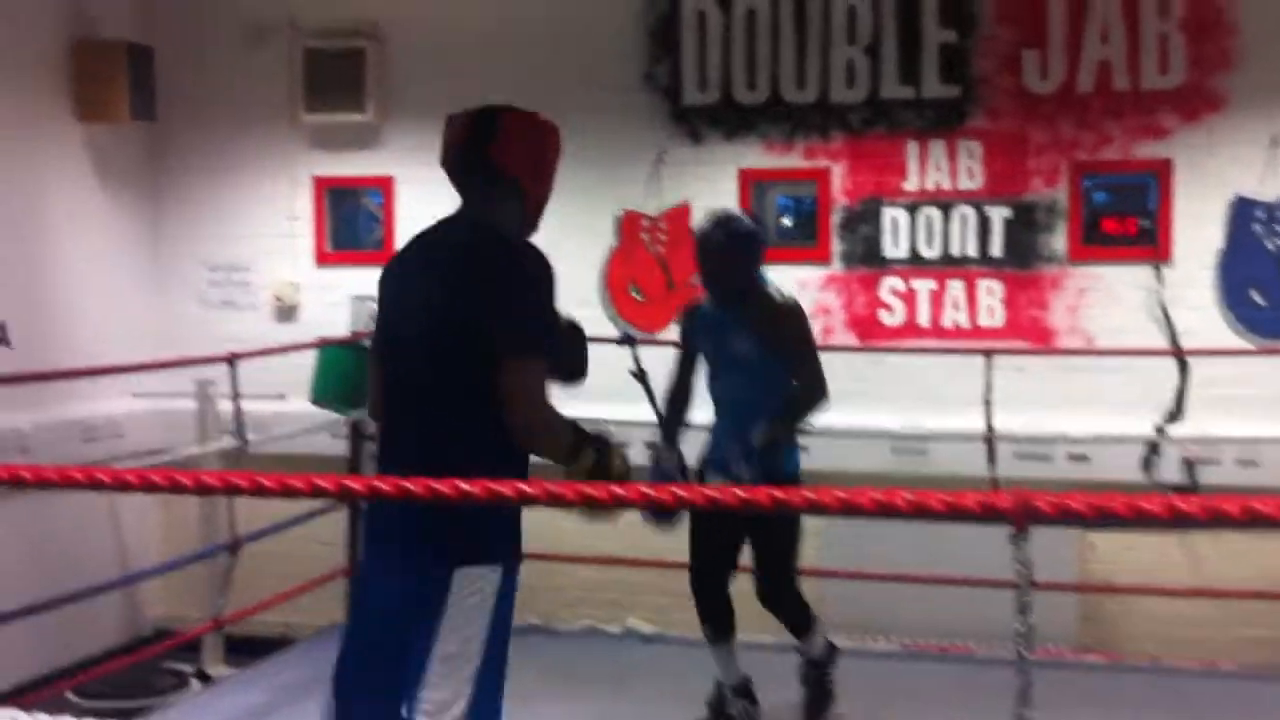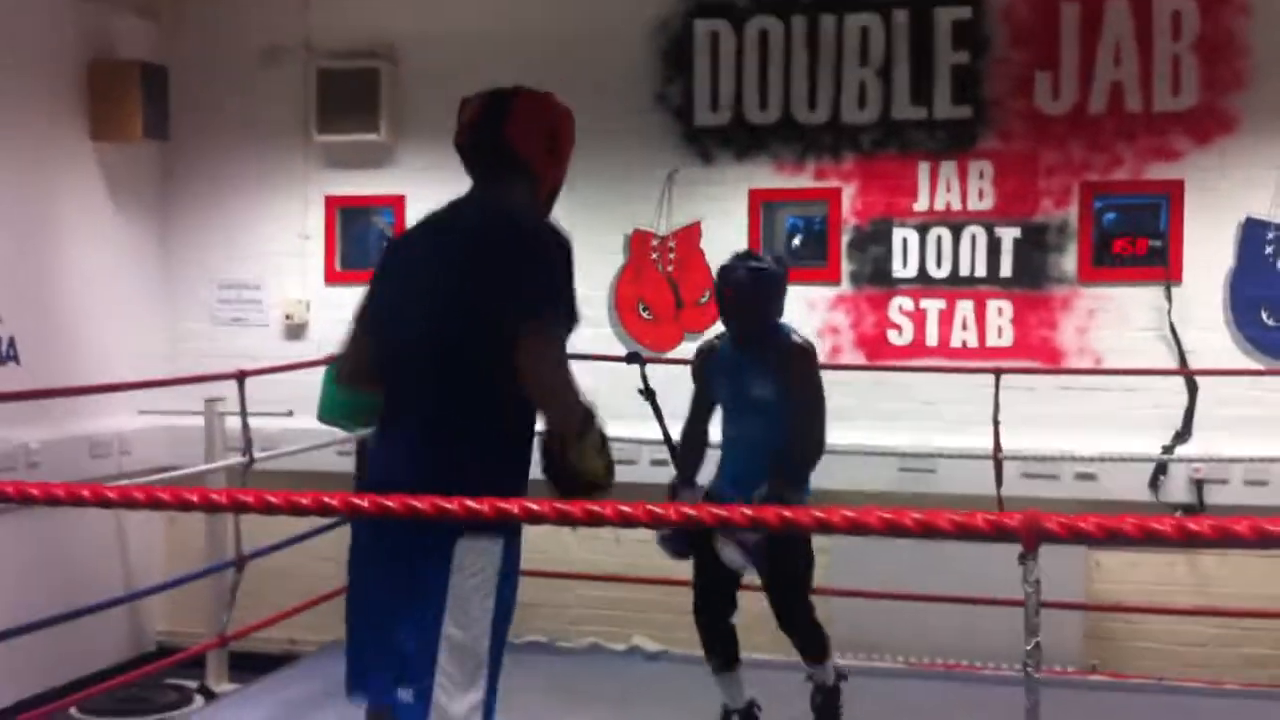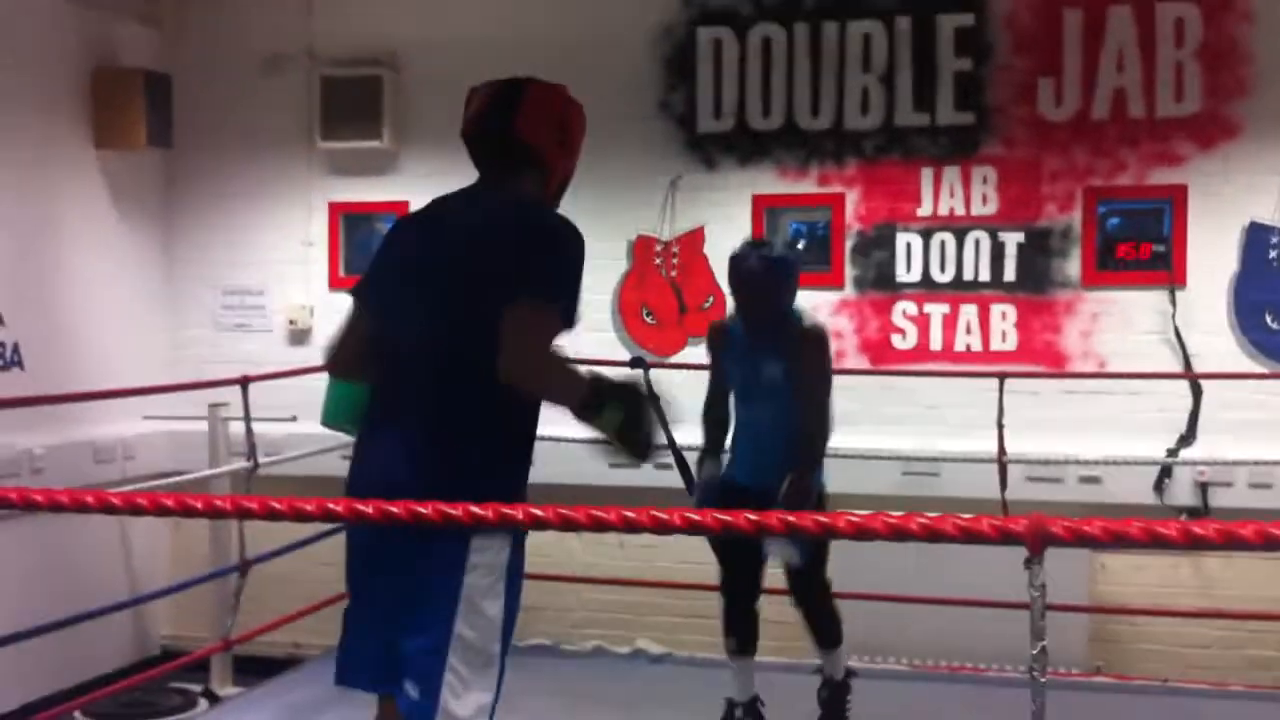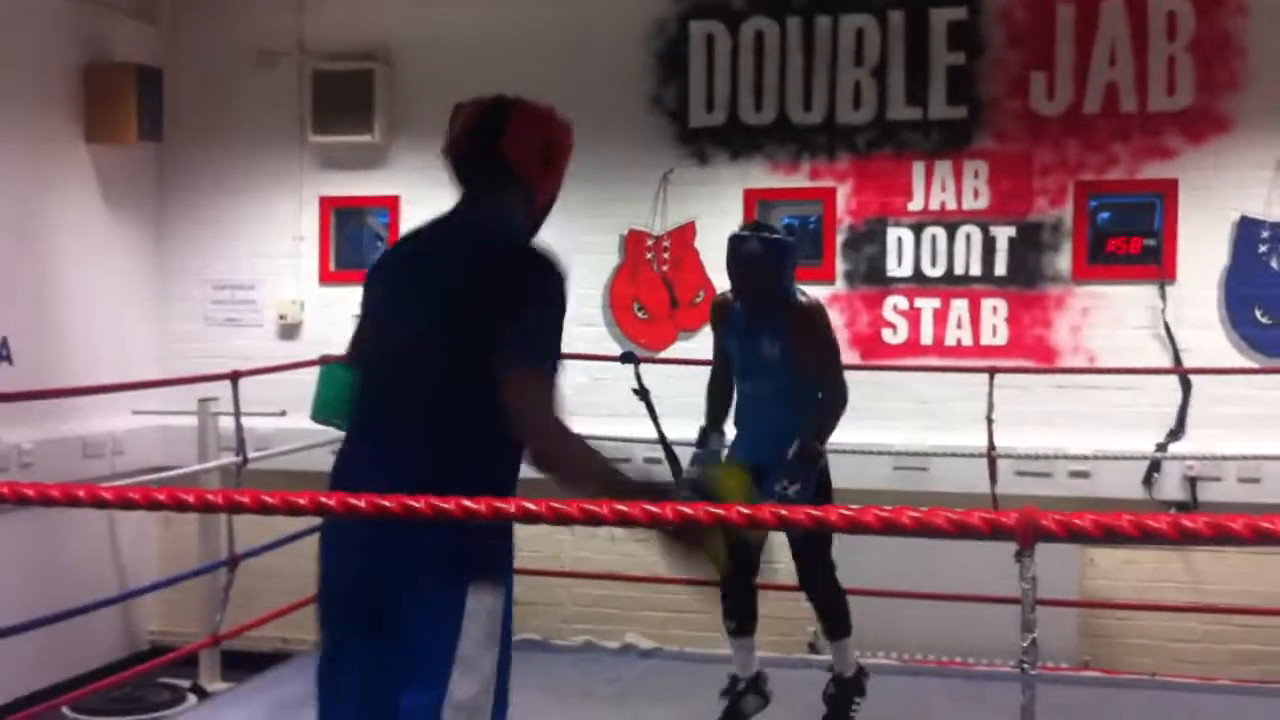
dt=0.1s
person 1, frame 1
left shoulder: (412, 260)
right shoulder: (516, 265)
right elbow: (527, 420)
right wrist: (589, 454)
left hip: (399, 521)
right hip: (466, 536)
person 1, frame 2
left shoulder: (414, 241)
right shoulder: (534, 245)
left elbow: (355, 367)
right elbow: (542, 375)
right wrist: (579, 432)
left hip: (390, 495)
person 1, frame 3
left shoulder: (415, 229)
right shoulder: (545, 236)
left elbow: (347, 358)
right elbow: (519, 359)
right wrist: (604, 400)
left hip: (383, 487)
right hip: (468, 502)
person 1, frame 4
left shoulder: (397, 262)
right shoulder: (526, 274)
right elbow: (532, 425)
right wrist: (636, 495)
left hip: (358, 536)
right hip: (447, 550)
person 2, frame 1
left shoulder: (778, 311)
right shoulder: (699, 316)
left elbow: (813, 387)
right elbow: (683, 385)
left wrist: (767, 441)
right wrist: (667, 447)
left hip: (771, 467)
right hip: (722, 463)
left knee: (775, 586)
right knee: (706, 579)
left ankle: (817, 658)
person 2, frame 2
left shoulder: (794, 354)
right shoulder: (711, 354)
left elbow: (809, 440)
right elbow: (697, 426)
left wrist: (775, 504)
right wrist: (681, 489)
left hip: (780, 502)
right hip: (725, 500)
left knee: (791, 610)
right knee: (709, 610)
person 2, frame 3
left shoulder: (806, 338)
right shoulder: (724, 334)
left elbow: (816, 424)
left wrist: (798, 492)
right wrist: (709, 468)
left hip: (794, 487)
right hip: (741, 482)
left knee: (810, 591)
right knee: (738, 592)
left ankle: (836, 681)
person 2, frame 4
left shoulder: (805, 315)
right shoulder: (726, 310)
left elbow: (835, 395)
left wrist: (803, 456)
right wrist: (709, 446)
left hip: (799, 468)
right hip: (748, 460)
left knee: (815, 574)
right knee: (735, 572)
left ankle: (847, 676)
